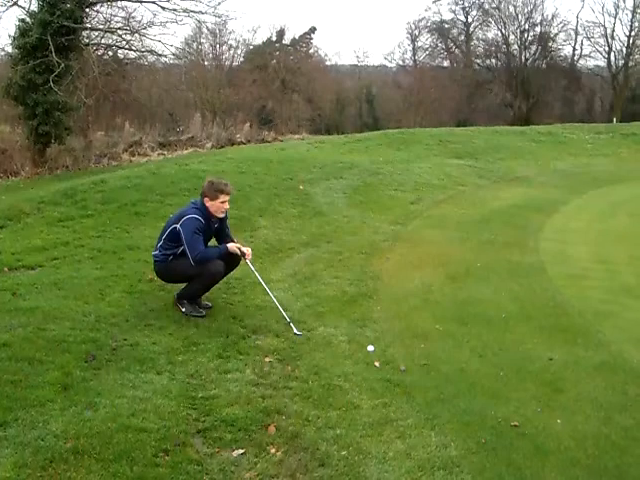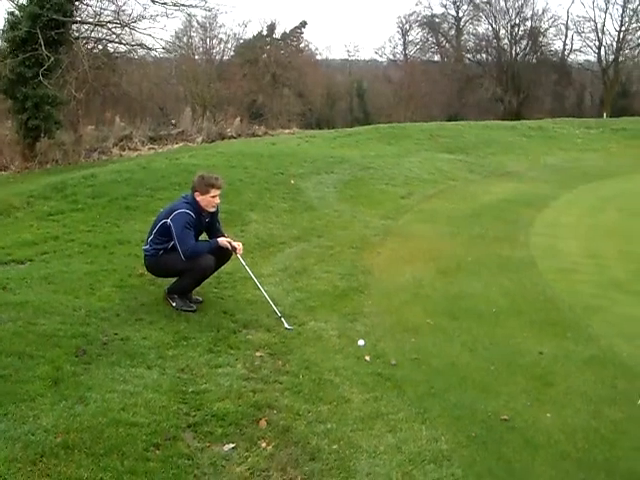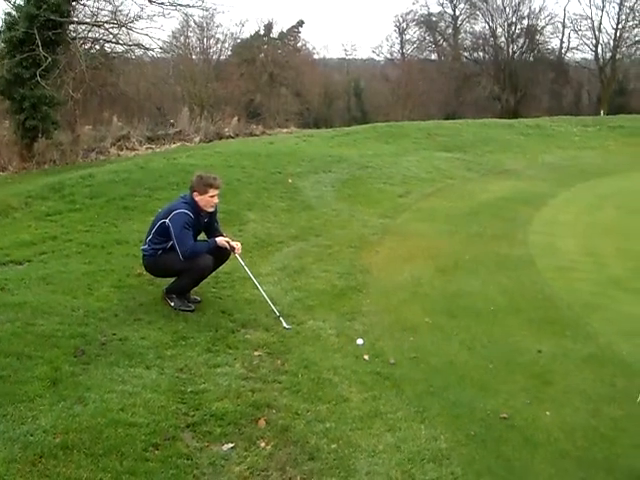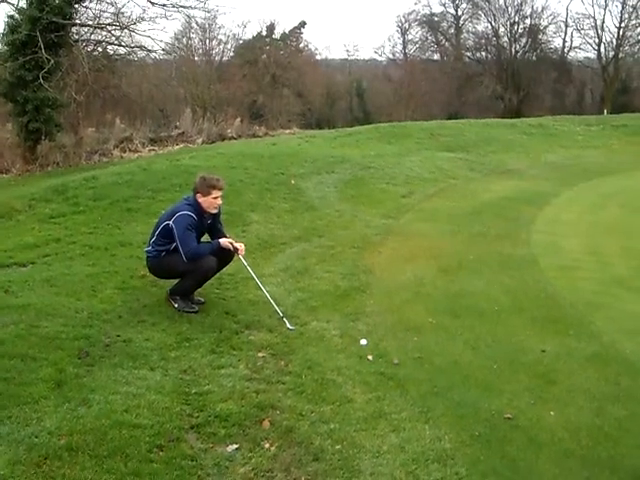
dt=0.3s
person 1, frame 1
left shoulder: (218, 212)
right shoulder: (191, 220)
left elbow: (225, 238)
right elbow: (197, 257)
left wrist: (239, 249)
right wrist: (226, 248)
left hip: (189, 255)
right hip: (166, 264)
left knee: (233, 257)
right knee: (214, 268)
left ankle: (193, 295)
right ankle: (183, 298)
person 1, frame 2
left shoulder: (209, 207)
right shoulder: (182, 214)
left elbow: (216, 233)
right elbow: (188, 252)
left wrist: (230, 243)
right wrist: (217, 243)
left hip: (180, 250)
right hip: (157, 258)
left knee: (224, 252)
right knee: (205, 262)
left ankle: (184, 290)
right ankle: (174, 293)
person 1, frame 3
left shoulder: (208, 206)
right shoulder: (180, 214)
left elbow: (214, 233)
right elbow: (186, 252)
left wrist: (228, 243)
right wrist: (215, 242)
left hip: (179, 249)
right hip: (155, 258)
left knee: (222, 251)
right knee: (203, 262)
left ankle: (183, 289)
right ankle: (172, 292)
person 1, frame 4
left shoulder: (211, 208)
right shoulder: (184, 216)
left elbow: (218, 234)
right elbow: (189, 254)
left wrist: (232, 244)
right wrist: (218, 244)
left hip: (182, 251)
right hip: (159, 260)
left knee: (226, 253)
right knee: (207, 264)
left ankle: (186, 290)
right ankle: (176, 294)
